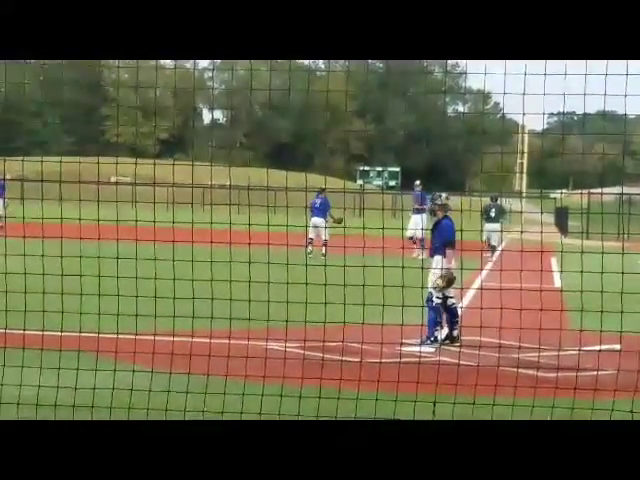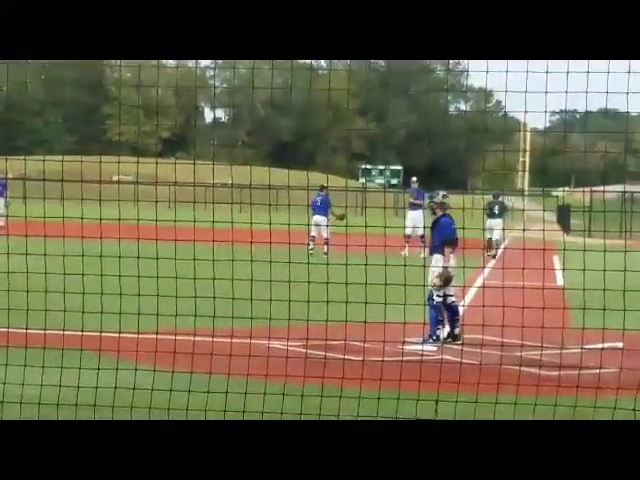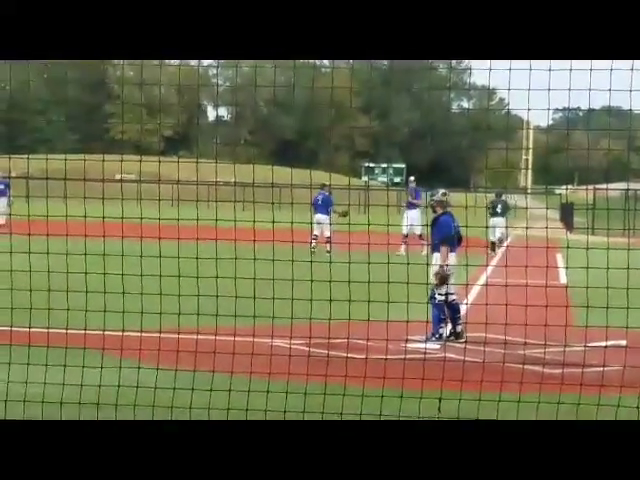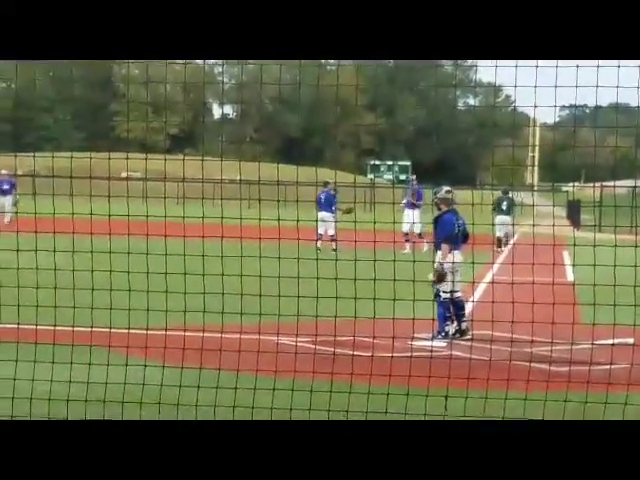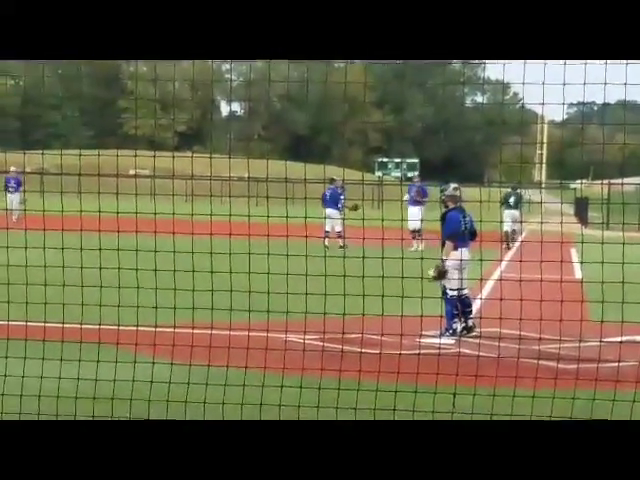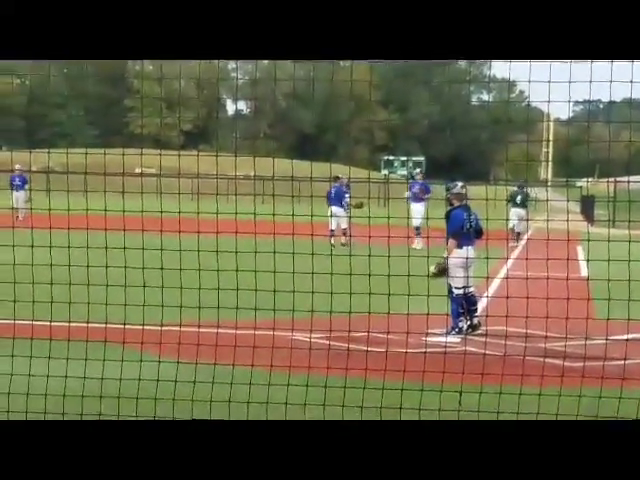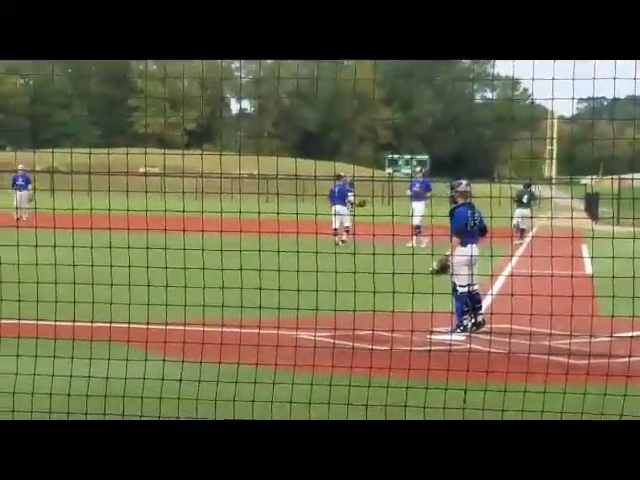
dt=0.1s
person 1, frame 1
left shoulder: (444, 223)
right shoulder: (444, 222)
left elbow: (450, 247)
left wrist: (448, 268)
left hip: (441, 263)
right hip: (443, 263)
left knee: (434, 300)
right knee: (448, 300)
left ankle: (433, 337)
right ankle: (453, 335)
person 1, frame 2
left shoulder: (443, 222)
right shoulder: (447, 220)
left elbow: (448, 245)
right elbow: (453, 243)
left wrist: (445, 267)
left hip: (441, 261)
right hip: (445, 261)
left knee: (435, 298)
right knee: (449, 298)
left ankle: (436, 335)
right ankle: (455, 333)
person 1, frame 3
left shoulder: (442, 220)
right shoulder: (451, 218)
left elbow: (444, 244)
right elbow: (458, 241)
left wrist: (441, 265)
left hip: (441, 260)
right hip: (451, 259)
left knee: (437, 297)
right knee: (450, 296)
left ankle: (439, 333)
right ankle: (457, 331)
person 1, frame 4
left shoulder: (445, 218)
right shoulder: (457, 216)
left elbow: (445, 242)
right elbow: (465, 238)
left wrist: (440, 263)
left hip: (446, 257)
right hip: (457, 256)
left knee: (443, 295)
right knee: (455, 293)
left ankle: (445, 331)
right ankle: (462, 328)
person 1, frame 5
left shoulder: (451, 215)
right shoulder: (465, 214)
left elbow: (450, 240)
right elbow: (473, 236)
left wrist: (443, 260)
left hip: (453, 255)
right hip: (465, 254)
left knee: (450, 292)
right knee: (463, 291)
left ankle: (452, 328)
right ankle: (469, 324)
person 1, frame 6
left shoulder: (455, 213)
right shoulder: (471, 213)
left elbow: (453, 238)
right elbow: (479, 234)
left wrist: (446, 257)
left hip: (458, 253)
right hip: (470, 252)
left knee: (456, 291)
right knee: (468, 289)
left ankle: (459, 327)
right ankle: (474, 322)
person 1, frame 7
left shoulder: (459, 211)
right shoulder: (475, 210)
left elbow: (457, 236)
right elbow: (483, 232)
left wrist: (448, 255)
left hip: (461, 252)
right hip: (474, 250)
left knee: (460, 289)
right knee: (473, 287)
left ankle: (463, 325)
right ankle: (478, 320)
